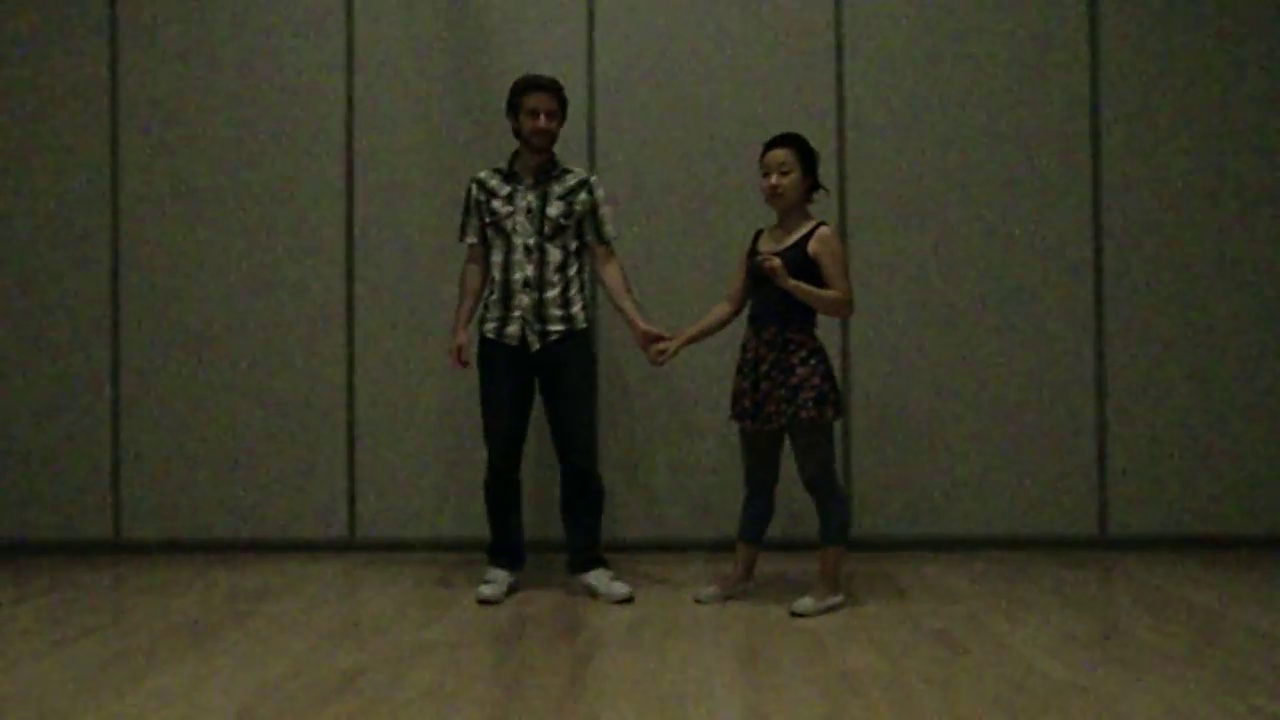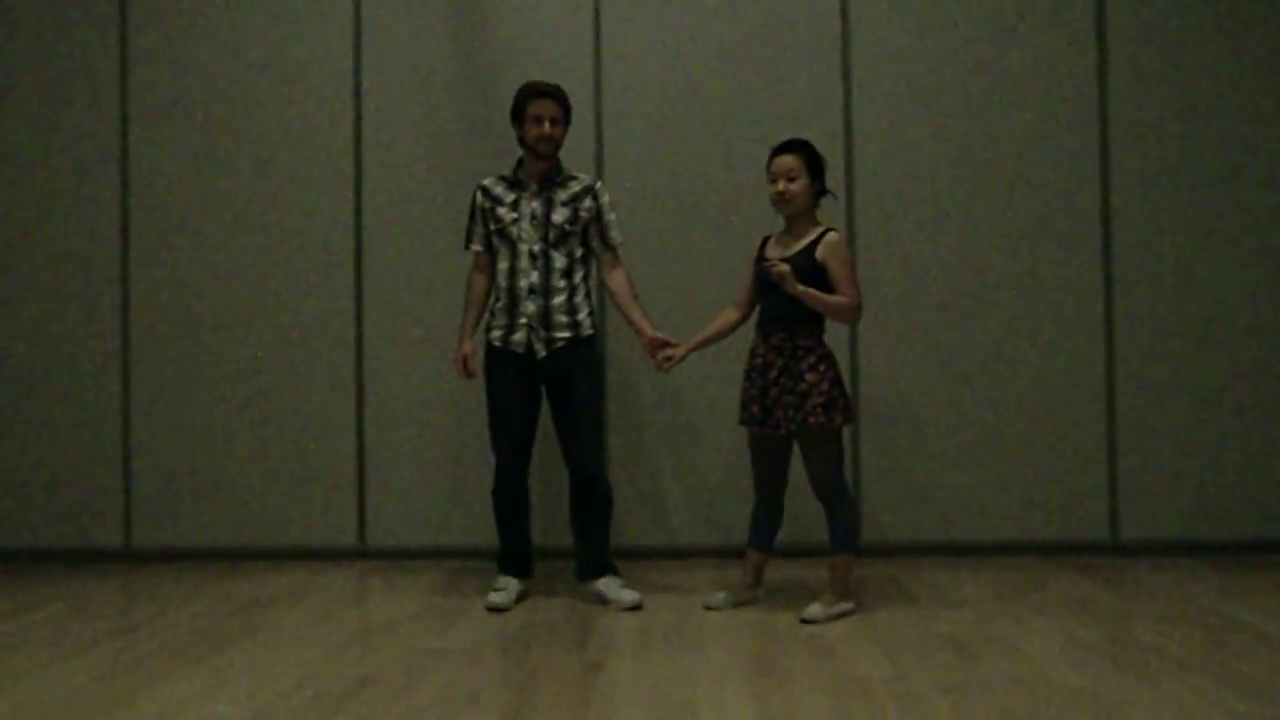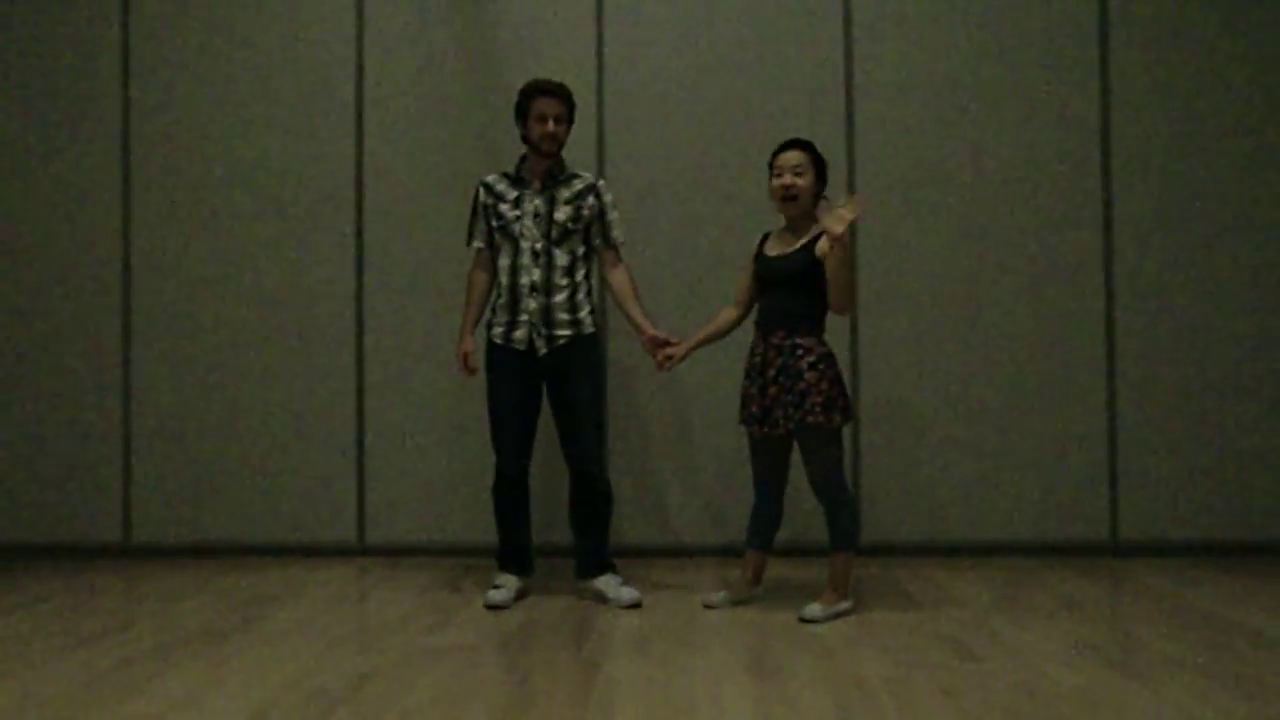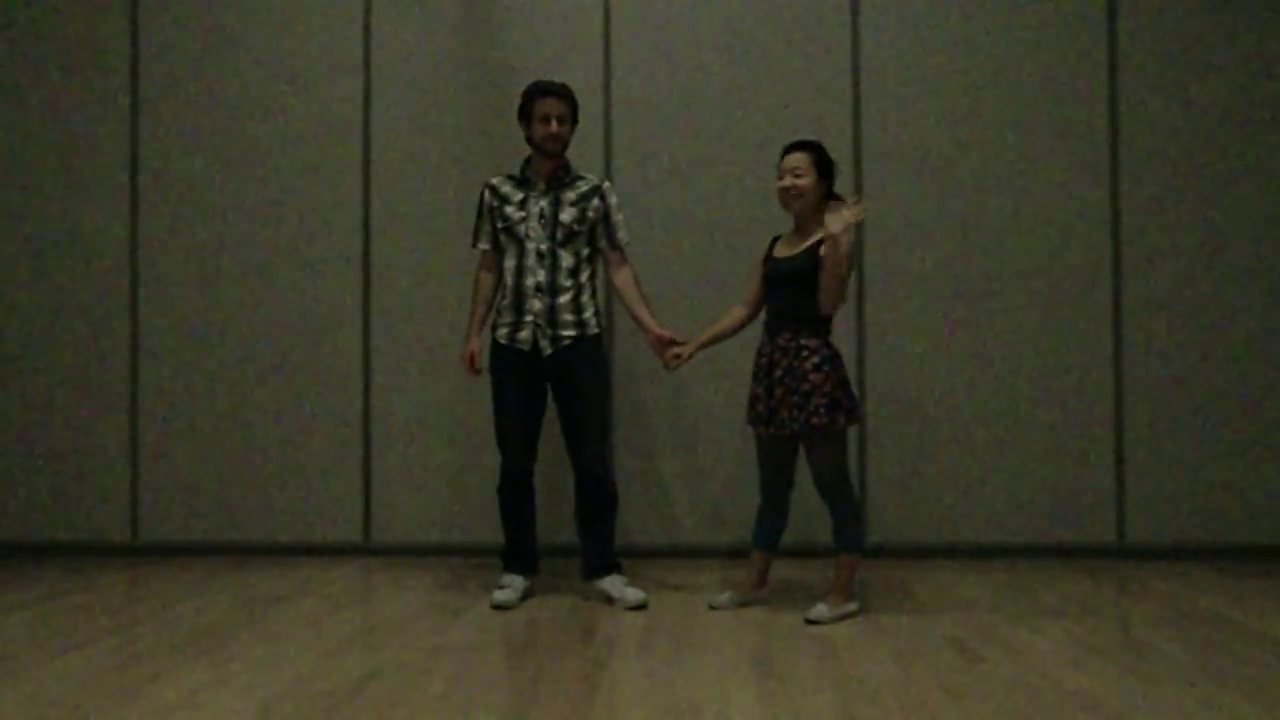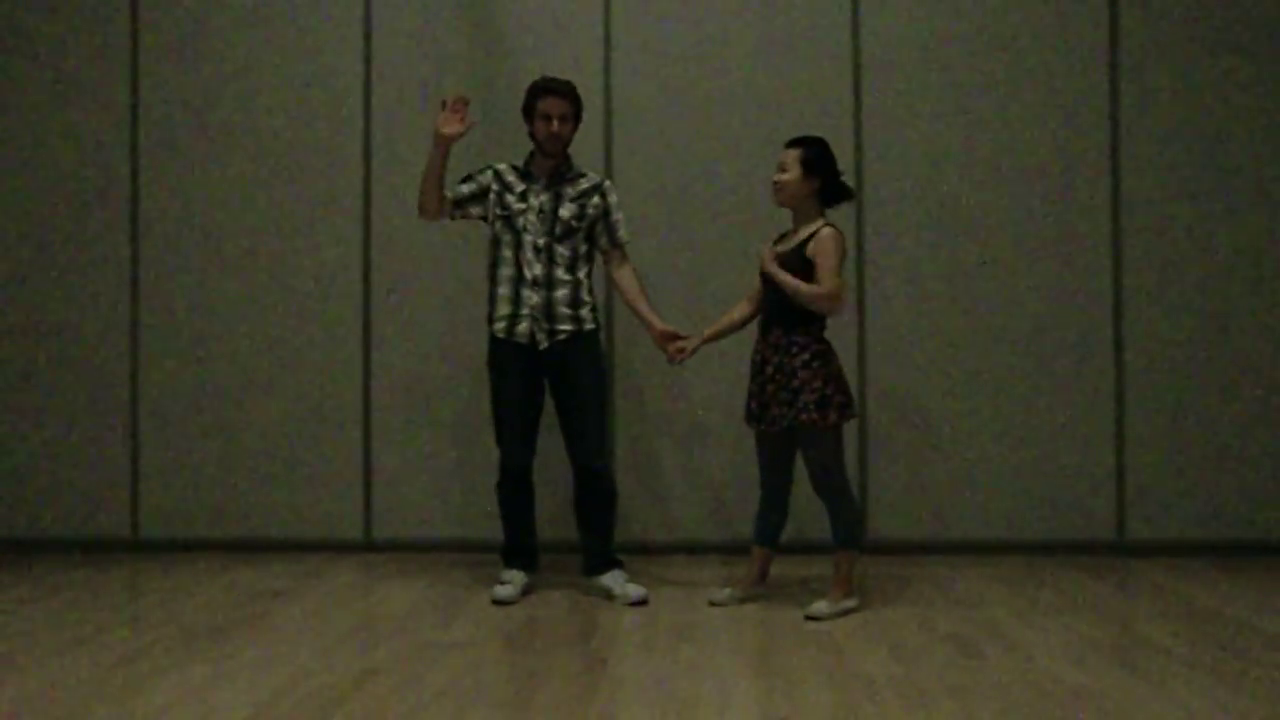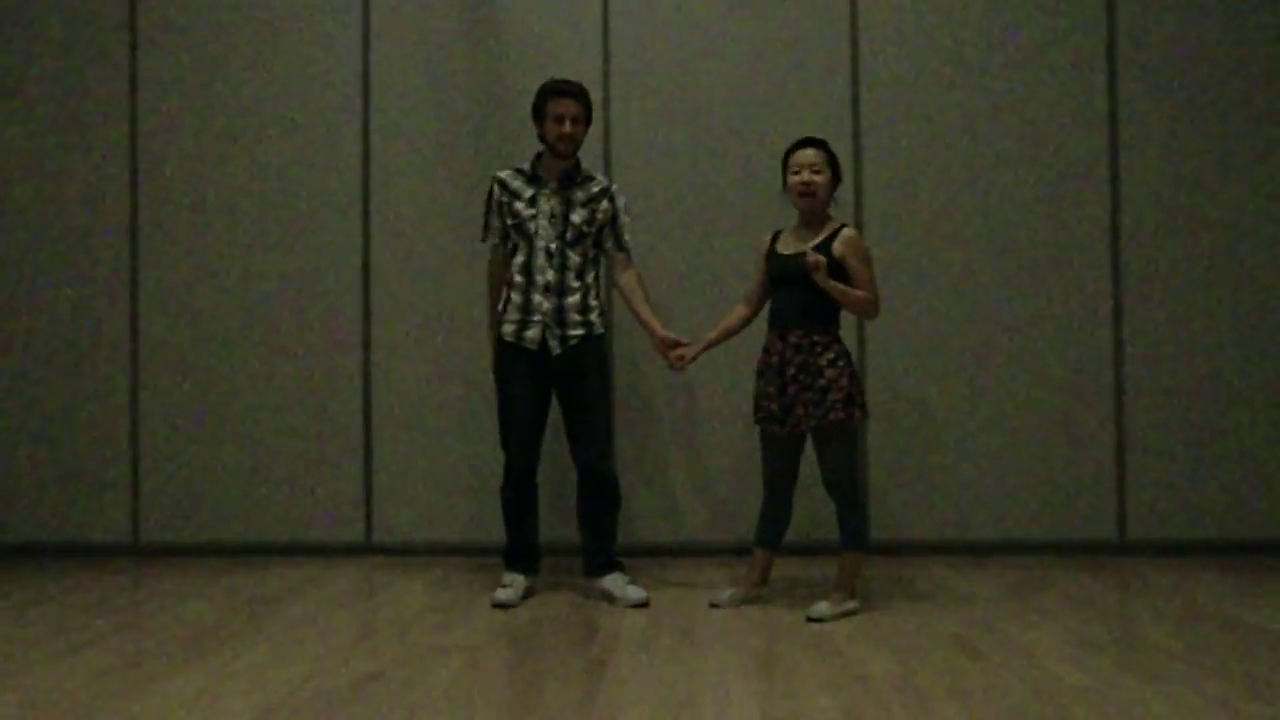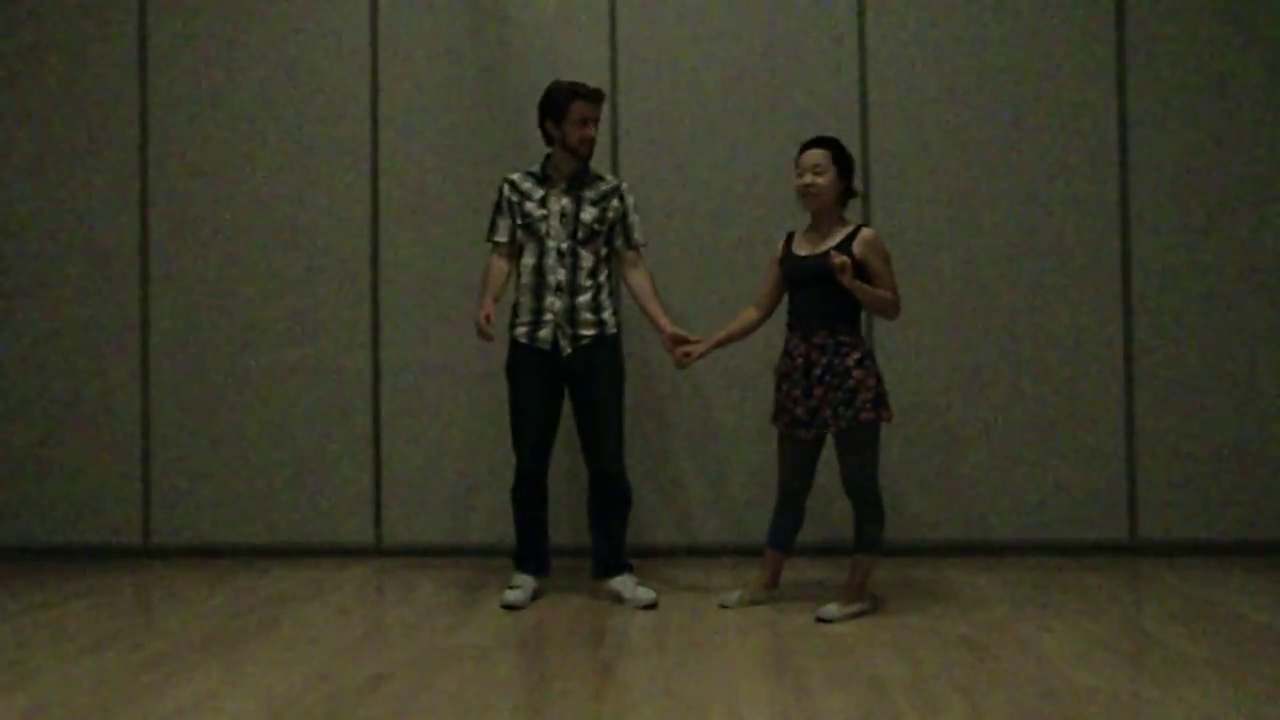
dt=0.7s
person 1, frame 1
left shoulder: (582, 187)
right shoulder: (485, 186)
left elbow: (605, 260)
right elbow: (476, 263)
left wrist: (637, 322)
right wrist: (461, 326)
left hip: (566, 338)
right hip: (502, 340)
left knee: (579, 456)
right knee: (501, 458)
left ankle: (589, 564)
right ankle: (503, 564)
person 1, frame 2
left shoulder: (587, 192)
right shoulder: (489, 193)
left elbow: (611, 266)
right elbow: (481, 271)
left wrist: (644, 328)
right wrist: (466, 336)
left hip: (573, 344)
right hip: (508, 347)
left knee: (588, 463)
right knee: (510, 466)
left ankle: (598, 570)
right ankle: (513, 571)
person 1, frame 3
left shoulder: (590, 191)
right shoulder: (491, 190)
left elbow: (612, 265)
right elbow: (482, 267)
left wrist: (644, 327)
right wrist: (467, 332)
left hip: (575, 343)
right hip: (509, 344)
left knee: (587, 462)
right knee: (510, 463)
left ankle: (597, 569)
right ankle: (512, 570)
person 1, frame 4
left shoulder: (595, 193)
right shoulder: (497, 192)
left elbow: (617, 265)
right elbow: (488, 268)
left wrist: (651, 326)
right wrist: (473, 333)
left hip: (579, 343)
right hip: (514, 344)
left knee: (592, 462)
right knee: (515, 463)
left ankle: (603, 569)
right ankle: (518, 569)
person 1, frame 5
left shoulder: (595, 190)
right shoulder: (497, 181)
left elbow: (618, 262)
right elbow: (431, 209)
left wrist: (653, 323)
right wrist: (442, 145)
left hip: (576, 339)
right hip: (512, 339)
left knee: (591, 457)
right knee: (514, 459)
left ankle: (603, 566)
right ankle: (518, 565)
person 1, frame 6
left shoulder: (603, 193)
right shoulder: (506, 186)
left elbow: (621, 266)
right elbow: (499, 265)
left wrist: (655, 329)
right wrist: (492, 332)
left hip: (583, 343)
right hip: (521, 343)
left knee: (596, 461)
right knee: (519, 462)
left ankle: (603, 567)
right ankle: (519, 568)
person 1, frame 7
left shoulder: (613, 193)
right shoulder: (516, 188)
left elbow: (632, 265)
right elbow: (502, 256)
left wrist: (664, 325)
right wrist: (486, 302)
left hip: (596, 343)
right hip: (533, 343)
left knee: (607, 462)
right knee: (530, 463)
left ankle: (613, 569)
right ankle: (529, 569)
person 2, frame 1
left shoulder: (821, 238)
right shoulder: (758, 240)
left elbow: (843, 304)
right elbow: (730, 305)
left wrist: (788, 281)
right wrist: (679, 341)
left hip: (801, 364)
right hip: (757, 363)
left knee: (818, 477)
right knee: (757, 480)
left ankle: (830, 585)
right ankle: (740, 574)
person 2, frame 2
left shoulder: (829, 243)
right shoulder: (765, 247)
left elbow: (852, 310)
right elbow: (738, 311)
left wrist: (796, 287)
right wrist: (686, 348)
left hip: (809, 368)
right hip: (765, 367)
left knee: (828, 483)
right knee: (766, 485)
left ankle: (840, 591)
right ankle: (750, 581)
person 2, frame 3
left shoulder: (825, 241)
right shoulder: (764, 244)
left elbow: (841, 304)
right elbow: (737, 309)
left wrist: (837, 243)
right wrist: (686, 347)
left hip: (809, 366)
right hip: (764, 365)
left knee: (827, 481)
right knee: (766, 484)
left ankle: (839, 591)
right ankle: (748, 580)
person 2, frame 4
left shoulder: (829, 244)
right shoulder: (775, 246)
left elbow: (829, 304)
right elbow: (747, 308)
left wrist: (836, 240)
right wrist: (694, 346)
left hip: (814, 366)
right hip: (771, 366)
left knee: (832, 482)
right knee: (773, 484)
left ankle: (845, 591)
right ankle: (755, 581)
person 2, frame 5
left shoulder: (826, 238)
right shoulder: (781, 241)
left elbow: (829, 301)
right elbow: (752, 304)
left wrist: (779, 274)
right wrist: (698, 340)
left hip: (808, 366)
right hip: (771, 365)
left knee: (829, 480)
right knee: (773, 481)
left ankle: (844, 589)
right ankle: (755, 577)
person 2, frame 6
left shoulder: (844, 239)
right shoulder: (774, 243)
left elbow: (870, 306)
right elbow: (749, 306)
left wrist: (825, 281)
right wrist: (698, 347)
left hip: (825, 365)
right hip: (778, 366)
left knee: (841, 481)
right knee: (776, 483)
left ankle: (846, 590)
right ankle: (755, 580)
person 2, frame 7
left shoulder: (863, 240)
right shoulder: (788, 245)
left elbow: (892, 307)
right elbow: (760, 309)
left wrist: (850, 282)
right wrist: (705, 346)
left hip: (846, 367)
right hip: (798, 368)
left knee: (859, 483)
right knee: (791, 484)
left ankle: (857, 591)
right ankle: (766, 581)
